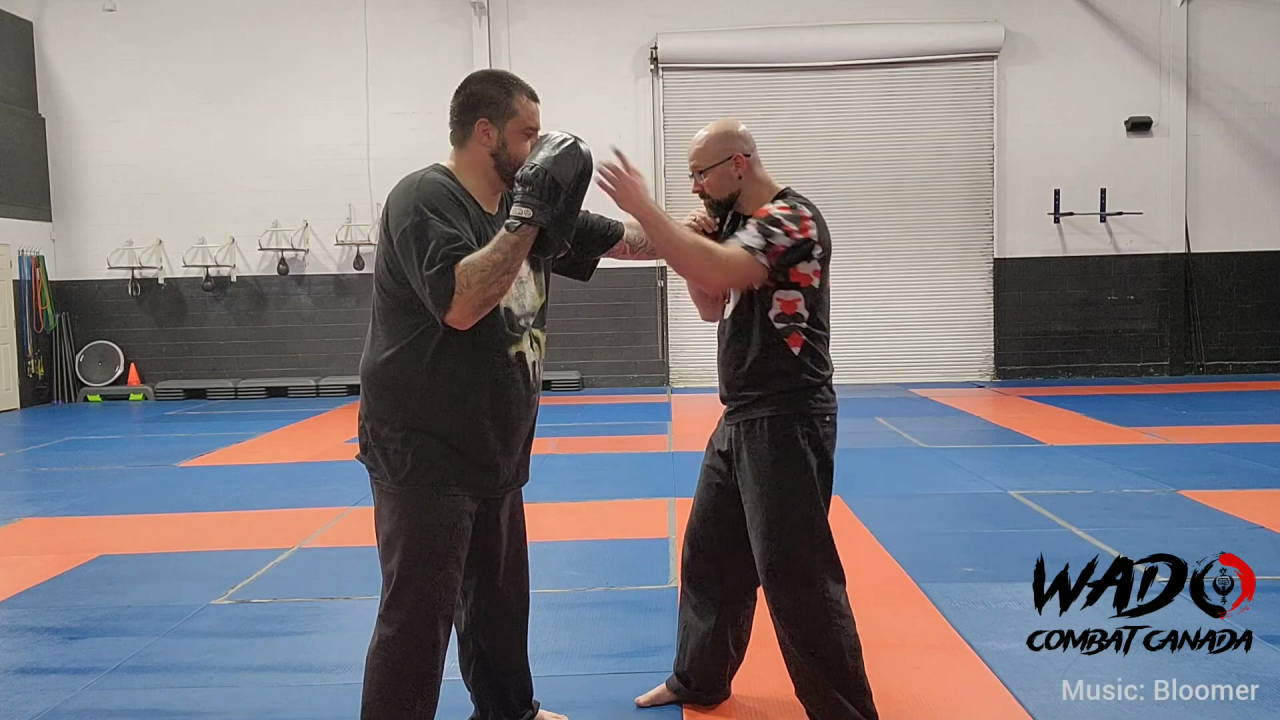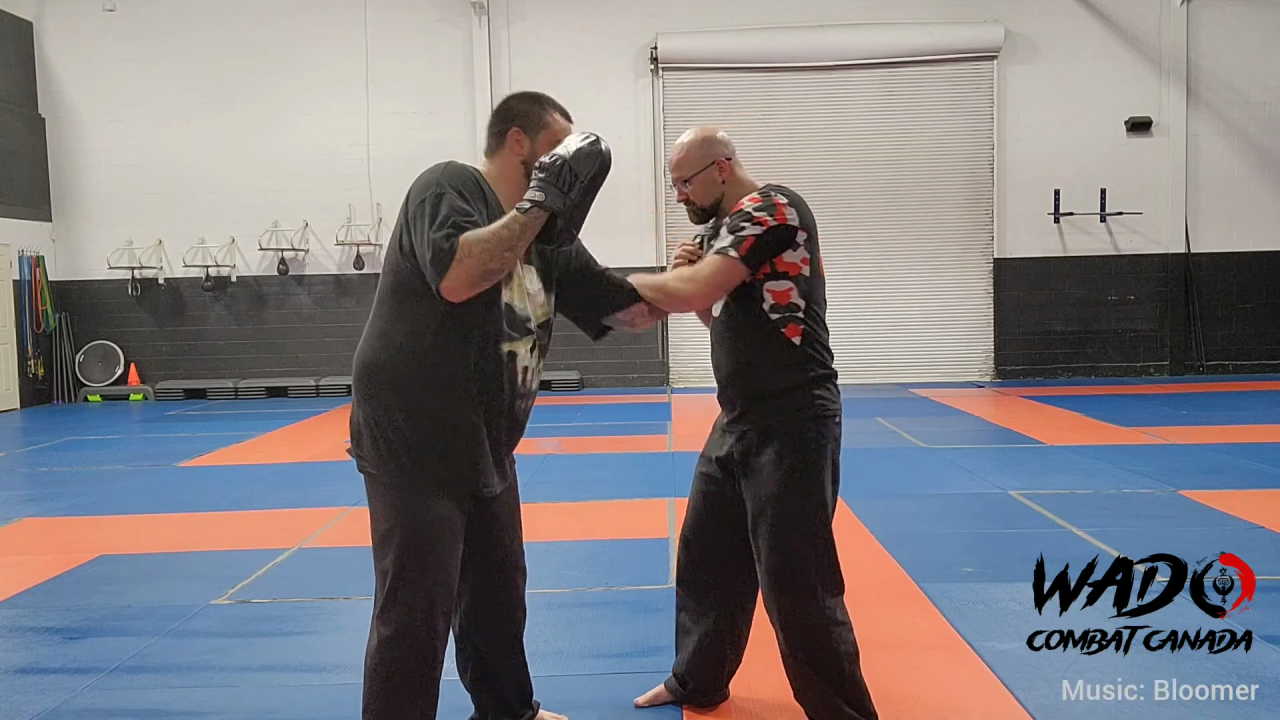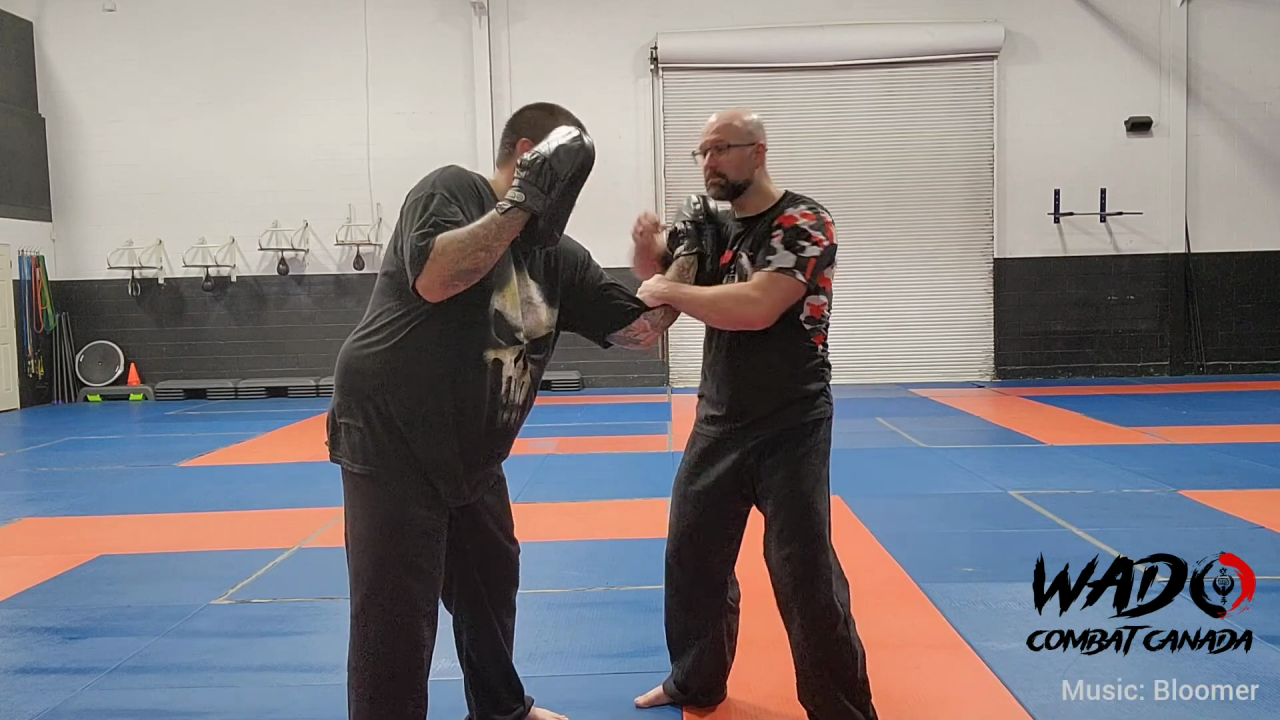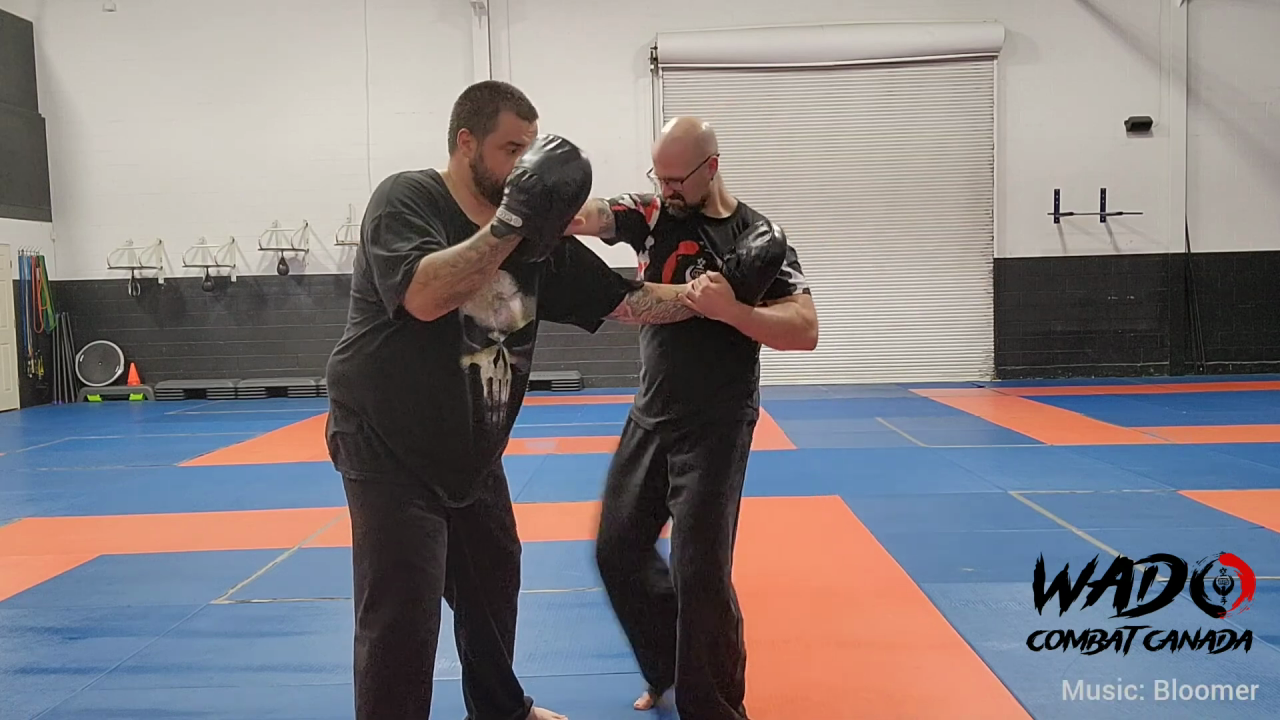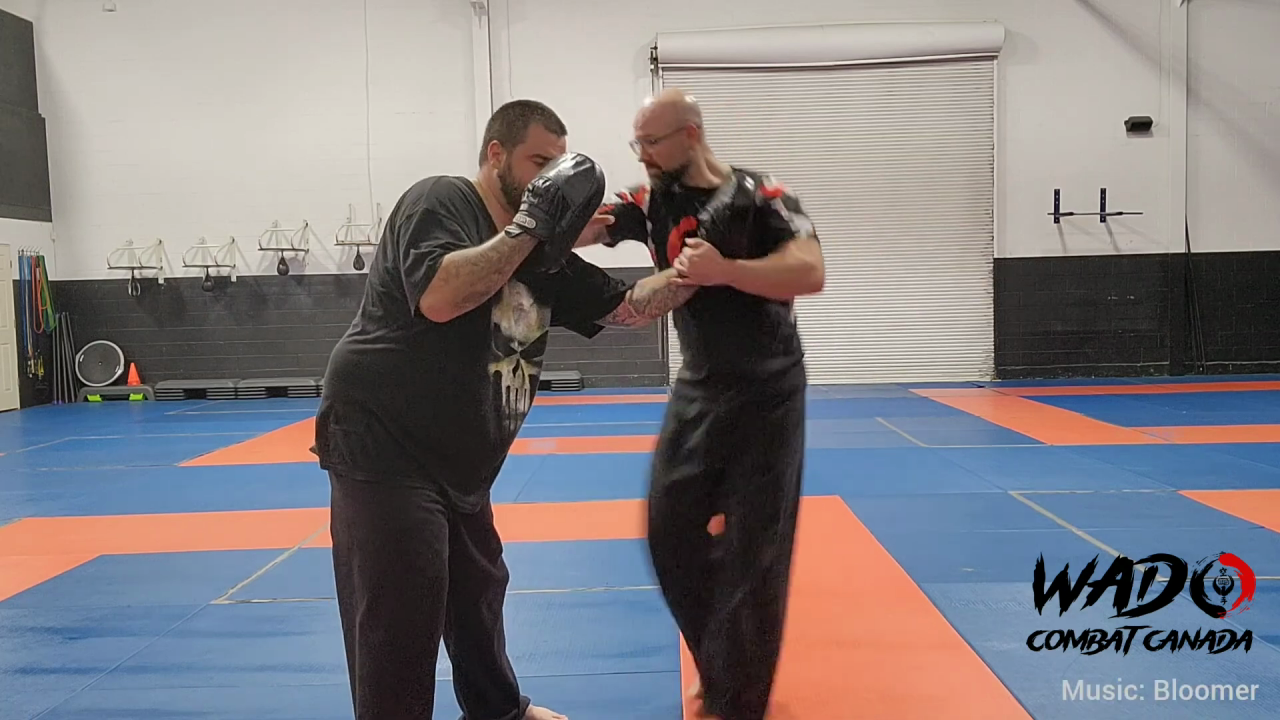
dt=1s
person 1, frame 1
left shoulder: (519, 201)
right shoulder: (424, 199)
left elbow: (618, 238)
right elbow: (461, 304)
right wrist: (527, 216)
left hip: (491, 451)
right hip: (423, 454)
left knee: (500, 599)
right knee: (418, 615)
person 1, frame 2
left shoulder: (547, 237)
right shoulder: (449, 185)
left elbow: (633, 307)
right elbow: (458, 279)
right wrist: (541, 202)
left hip: (484, 449)
right hip: (413, 444)
left knee: (498, 592)
right knee: (416, 613)
person 1, frame 3
left shoulder: (560, 257)
right shoulder: (453, 188)
left elbow: (638, 325)
right elbow: (434, 279)
left wrist: (684, 273)
right wrist: (522, 203)
left hip: (470, 452)
right hip: (391, 440)
left knee: (490, 587)
right knee: (396, 615)
person 1, frame 4
left shoulder: (533, 237)
right shoulder: (406, 200)
left elbow: (627, 302)
right elbow: (424, 296)
right wrist: (510, 223)
left hip: (472, 454)
right hip: (391, 452)
left knee: (492, 590)
right knee: (401, 619)
person 1, frame 5
left shoulder: (540, 250)
right shoulder: (438, 201)
left elbow: (625, 304)
right elbow: (440, 298)
right wrist: (527, 226)
left hip: (457, 462)
right hip: (384, 448)
left knee: (479, 593)
right knee: (400, 623)
person 2, frame 1
left shoulder: (790, 217)
right shoulder: (738, 223)
left elbow: (718, 275)
right elbow: (711, 303)
left wrist: (644, 207)
right wrist: (688, 240)
left hip: (788, 422)
right hip: (742, 419)
left knee: (795, 574)
right knee: (710, 555)
person 2, frame 2
left shoulder: (773, 208)
right shoulder: (732, 230)
left elbow: (691, 291)
left wrist: (636, 282)
right wrist: (694, 272)
left hip: (791, 423)
right hip: (740, 422)
left knee: (796, 581)
right knee: (707, 557)
person 2, frame 3
left shoulder: (804, 221)
right shoulder: (711, 227)
left elbow: (755, 308)
right elbow: (671, 292)
left wrist: (667, 290)
right wrist: (649, 255)
left hip: (791, 428)
right hip: (718, 424)
left knee: (805, 578)
right knee: (692, 559)
person 2, frame 4
left shoulder: (758, 237)
right shoulder: (651, 214)
left elbow: (805, 331)
right elbow: (583, 216)
left wrist: (732, 310)
left hip: (716, 427)
right hip: (649, 418)
left knee: (700, 574)
right knee: (618, 552)
person 2, frame 5
left shoulder: (764, 198)
right shoulder: (652, 200)
left elbow: (810, 273)
left wrist: (724, 269)
left hip: (769, 397)
right hip: (698, 395)
left knee: (756, 552)
right knee: (670, 536)
right ankle: (719, 660)
